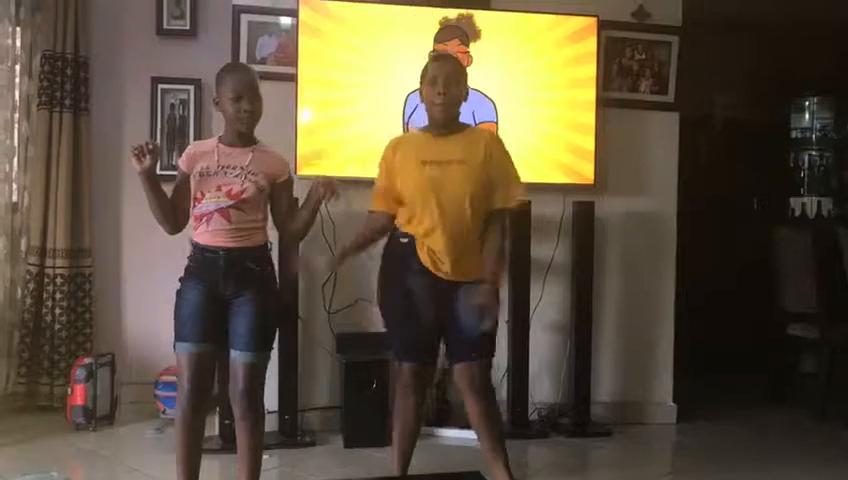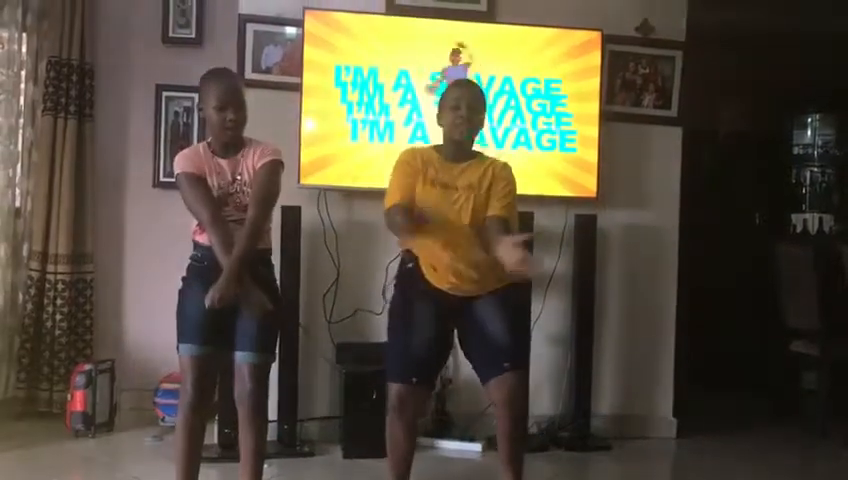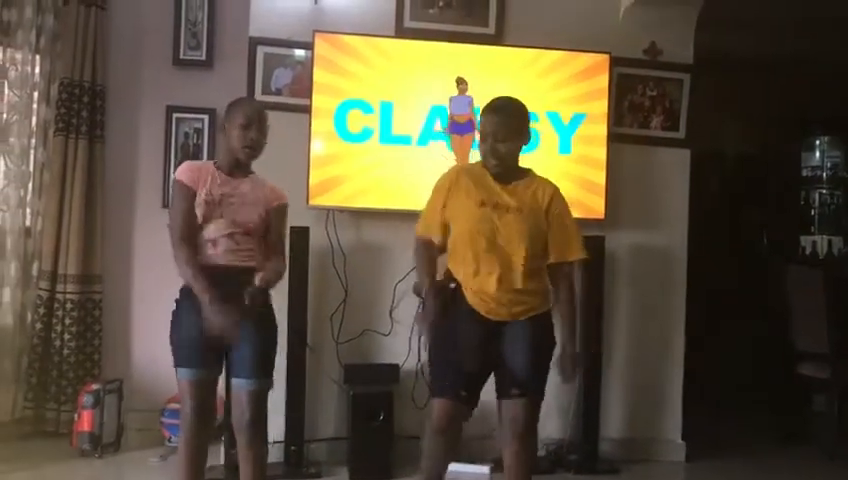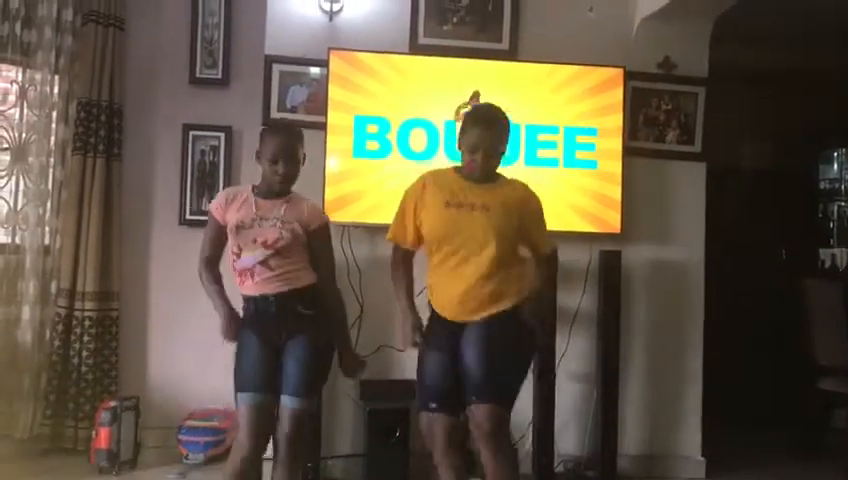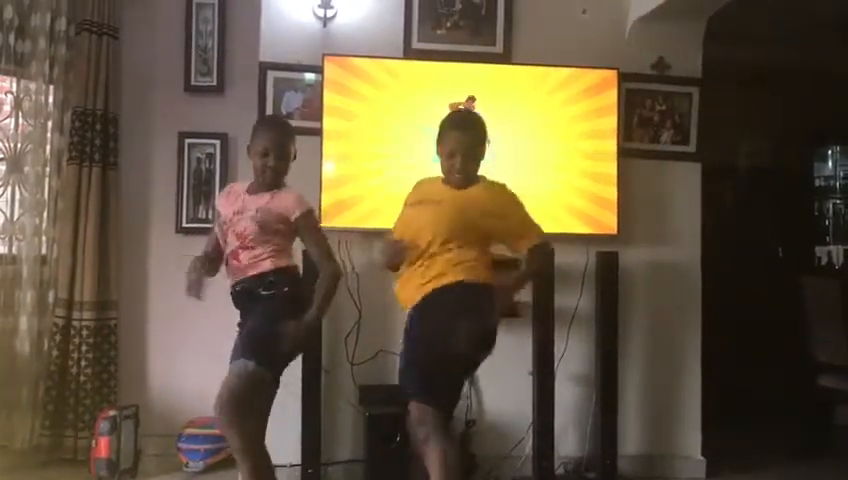
dt=1s
person 1, frame 1
left shoulder: (487, 144)
right shoulder: (400, 149)
left elbow: (499, 218)
right elbow: (383, 217)
left wrist: (491, 280)
right wrist: (340, 255)
left hip: (471, 277)
right hip: (412, 270)
left knee: (476, 376)
right knee: (412, 374)
person 1, frame 2
left shoulder: (497, 172)
right shoulder: (412, 161)
left elbow: (493, 227)
right elbow: (394, 218)
left wrist: (503, 245)
right wrist: (413, 221)
left hip: (487, 290)
right hip: (424, 286)
left knee: (511, 391)
right knee: (404, 395)
person 1, frame 3
left shoulder: (546, 195)
right shoulder: (456, 181)
left elbow: (560, 271)
right elbow: (424, 243)
left wrist: (569, 341)
right wrist: (429, 296)
left hip: (526, 318)
right hip: (465, 310)
left knee: (519, 423)
right knee: (443, 415)
person 1, frame 4
left shoulder: (520, 197)
right shoulder: (427, 186)
left elbow: (545, 255)
right elbow: (401, 252)
left wrist: (540, 297)
right wrist: (406, 309)
left hip: (500, 318)
right hip: (444, 318)
left knee: (487, 424)
right knee: (435, 426)
person 1, frame 5
left shoulder: (493, 195)
right shoulder: (420, 190)
left elbow: (538, 245)
right elbow: (391, 249)
left wrist: (511, 285)
right wrist: (394, 253)
left hip: (456, 304)
right hip: (427, 311)
left knee: (425, 418)
right knee: (428, 421)
person 2, frame 1
left shoulder: (274, 164)
right shoulder: (196, 154)
left elbow: (290, 232)
right elbow: (172, 222)
left wrist: (316, 199)
right wrist: (147, 173)
left hip: (252, 273)
right hip: (201, 271)
left knee: (246, 389)
right knee: (191, 387)
person 2, frame 2
left shoulder: (265, 156)
right shoulder: (190, 160)
left elbow: (256, 221)
right elbow: (212, 224)
left wrist: (232, 279)
right wrist: (238, 283)
left hip: (256, 271)
right hip: (205, 270)
left knee: (252, 392)
right knee: (194, 390)
person 2, frame 3
left shoulder: (271, 195)
right shoulder: (192, 174)
left elbow: (275, 255)
right elbow: (180, 244)
left wrist: (265, 280)
right wrist: (210, 300)
left hip: (250, 299)
right hip: (199, 297)
left knee: (251, 418)
right knee: (195, 413)
person 2, frame 4
left shoulder: (310, 214)
right shoulder: (228, 202)
left elbow: (328, 282)
right elbow: (207, 263)
left wrist: (345, 347)
right wrist: (221, 306)
left hip: (305, 319)
right hip: (256, 320)
left knee: (291, 434)
right knee: (251, 438)
person 2, frame 5
left shoulder: (291, 202)
right shoulder: (230, 195)
left elbow: (330, 267)
right elbow: (210, 254)
left wrist: (310, 321)
right wrist: (200, 267)
left hip: (277, 302)
right hip: (251, 308)
left knee: (230, 404)
right knee: (244, 423)
